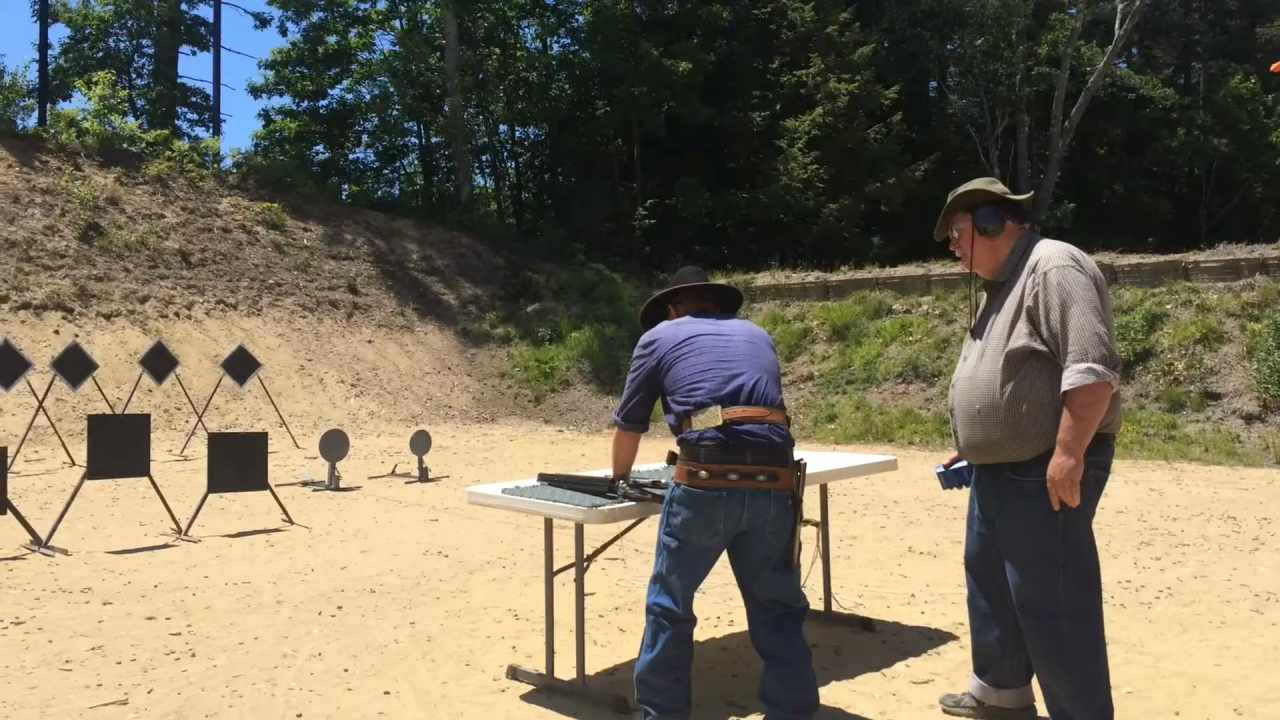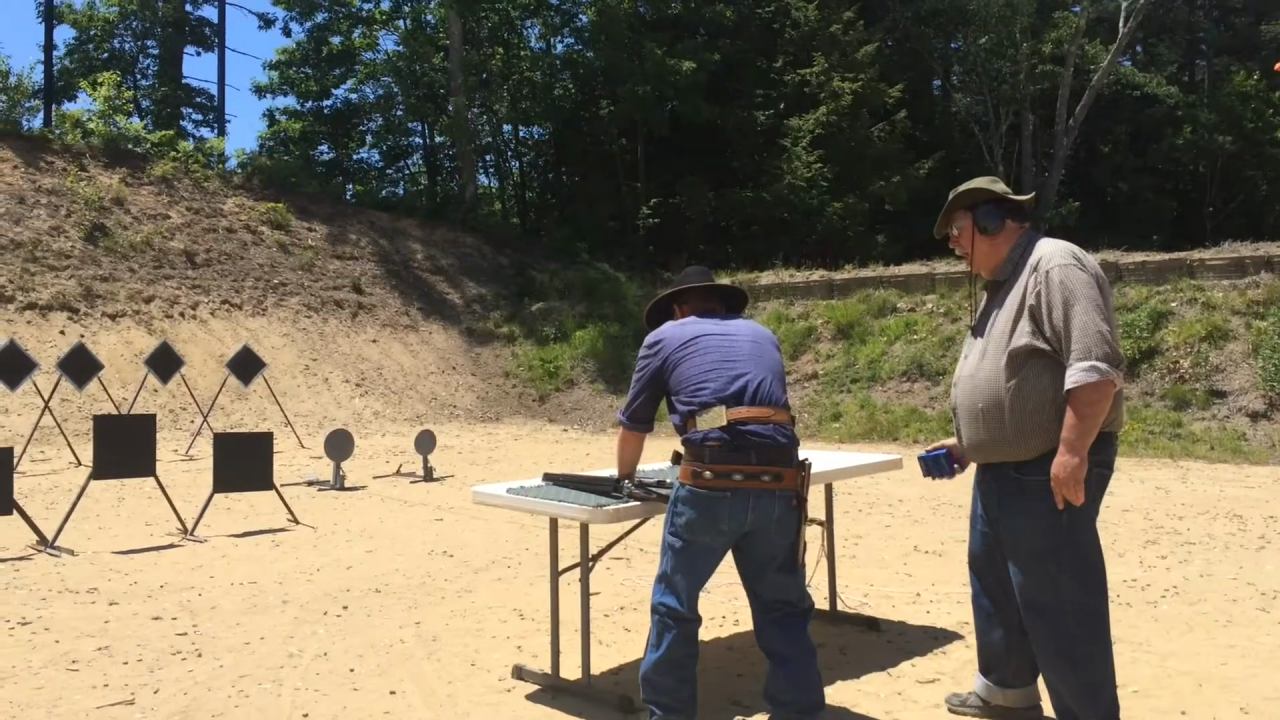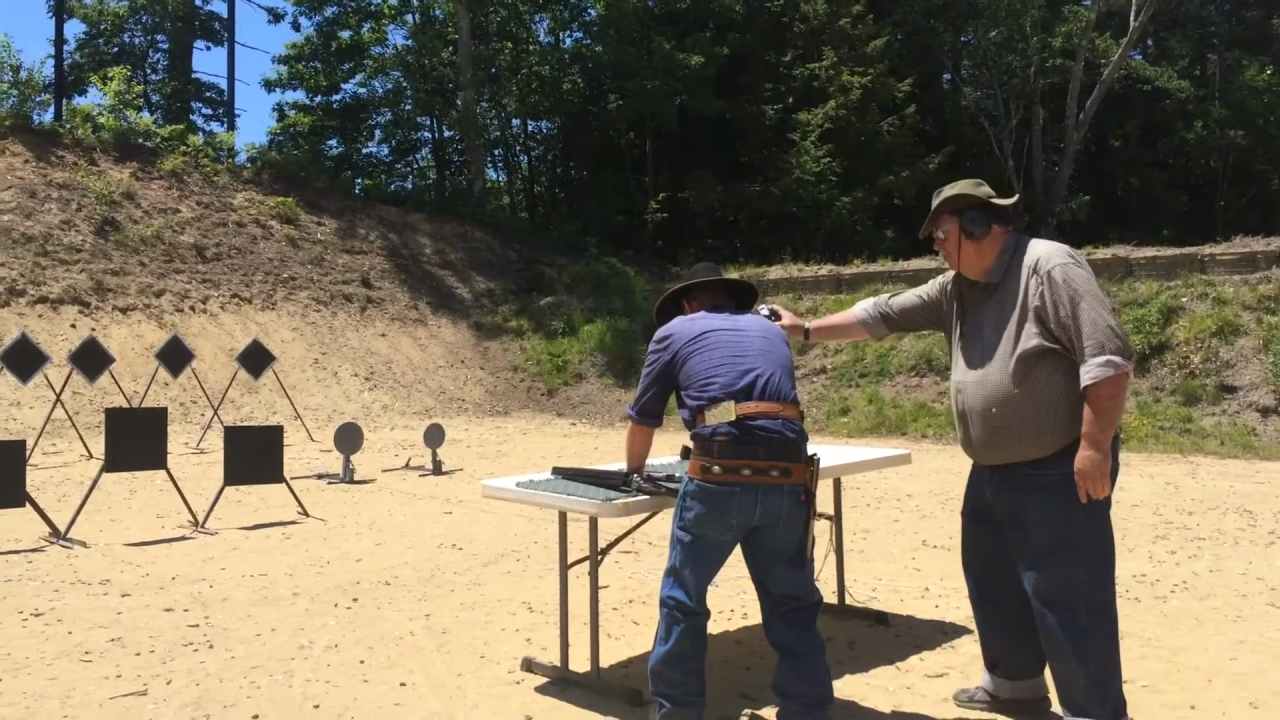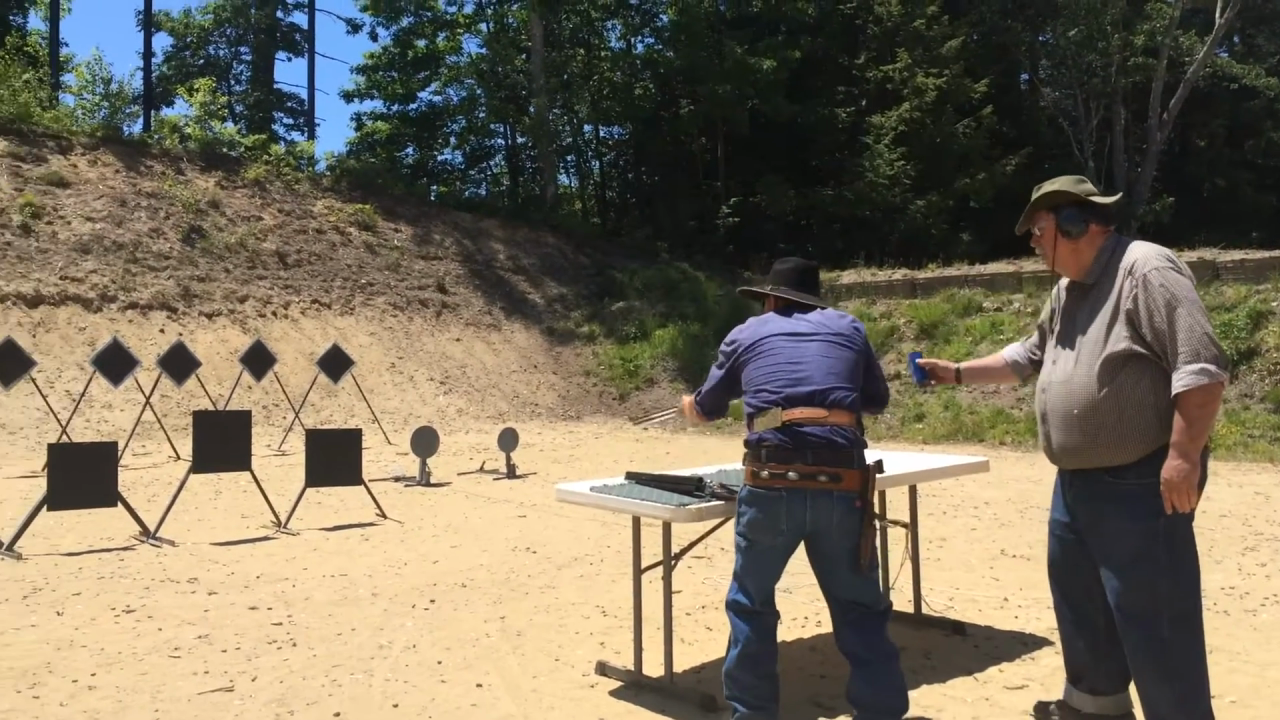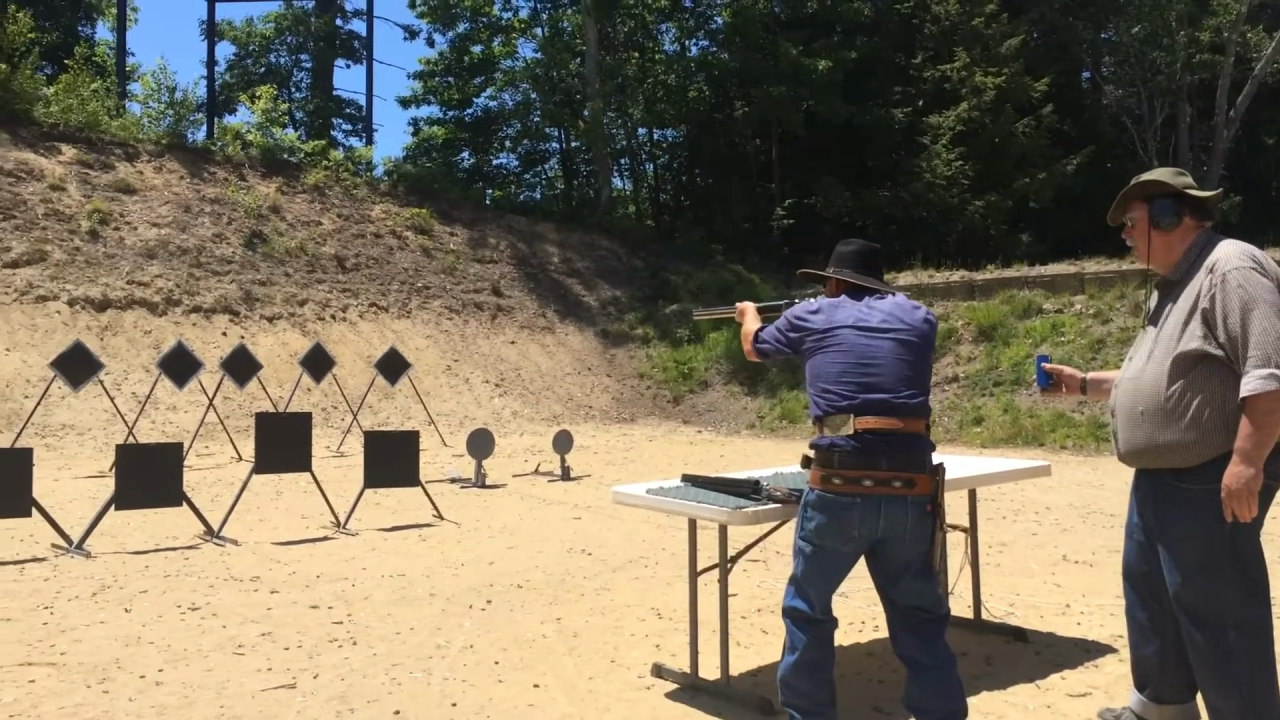
dt=0.7s
person 1, frame 1
left shoulder: (1055, 268)
right shoulder: (1003, 283)
left elbow: (1092, 367)
left wrist: (1069, 454)
right wrist: (973, 448)
left hip: (1047, 470)
right hip: (998, 468)
left knee: (1051, 600)
right knee: (989, 581)
person 1, frame 2
left shoulder: (1056, 267)
right shoulder: (1003, 282)
left elbow: (1096, 366)
left wrist: (1073, 454)
right wrist: (964, 442)
left hip: (1049, 471)
right hip: (999, 469)
left knee: (1055, 598)
right knee: (994, 582)
person 1, frame 3
left shoulder: (1051, 268)
right shoulder: (957, 288)
left elbow: (1108, 359)
right elbow: (884, 314)
left wrist: (1096, 447)
right wrist: (807, 329)
left hip: (1057, 471)
right hip: (993, 471)
left knee: (1066, 593)
right knee: (993, 580)
person 1, frame 4
left shoulder: (1147, 270)
right shoulder: (1068, 290)
left elbow: (1201, 367)
right elbow: (1028, 356)
left wrist: (1183, 457)
right wrist: (957, 373)
left hip: (1141, 482)
right hip: (1077, 480)
left knee: (1149, 607)
right knee: (1077, 591)
person 1, frame 5
left shoulder: (1232, 268)
right shoulder: (1169, 287)
right wrist: (1083, 383)
left hip: (1209, 485)
right hip: (1158, 482)
left knee: (1216, 612)
right knee: (1150, 595)
person 2, frame 1
left shoulder: (659, 337)
right shoulder: (758, 335)
left elbow: (628, 425)
left wrist: (619, 478)
left hip: (705, 484)
right hip: (773, 483)
left knee: (669, 607)
right knee: (778, 610)
person 2, frame 2
left shoulder: (664, 337)
right shoulder: (762, 335)
left elbow: (633, 424)
left wrist: (625, 477)
left hip: (710, 483)
right hip: (778, 481)
left knee: (674, 606)
right knee: (784, 610)
person 2, frame 3
left shoulder: (674, 332)
right shoulder: (771, 329)
left elbow: (643, 419)
left wrist: (633, 470)
left hip: (718, 476)
right hip: (787, 476)
left knee: (682, 599)
right knee: (792, 603)
person 2, frame 4
left shoulder: (746, 334)
right shoulder: (849, 328)
left elbow: (706, 408)
right elbow: (877, 400)
left wrist: (688, 405)
left hip: (771, 483)
right hip: (842, 482)
left knee: (751, 605)
right knee: (861, 610)
person 2, frame 5
left shoulder: (812, 316)
right shoulder: (918, 318)
left elbow: (755, 347)
left wrist: (749, 315)
left hip: (839, 488)
right hip: (910, 488)
left knee: (808, 612)
right knee: (919, 616)
